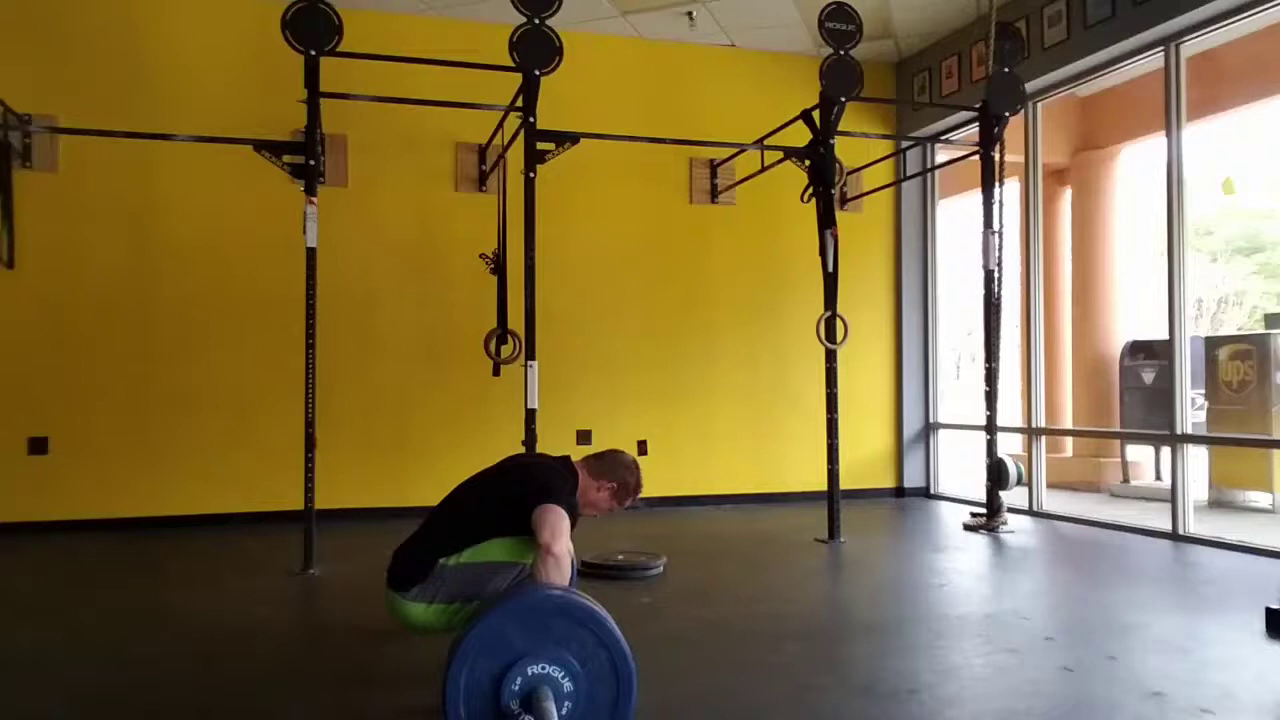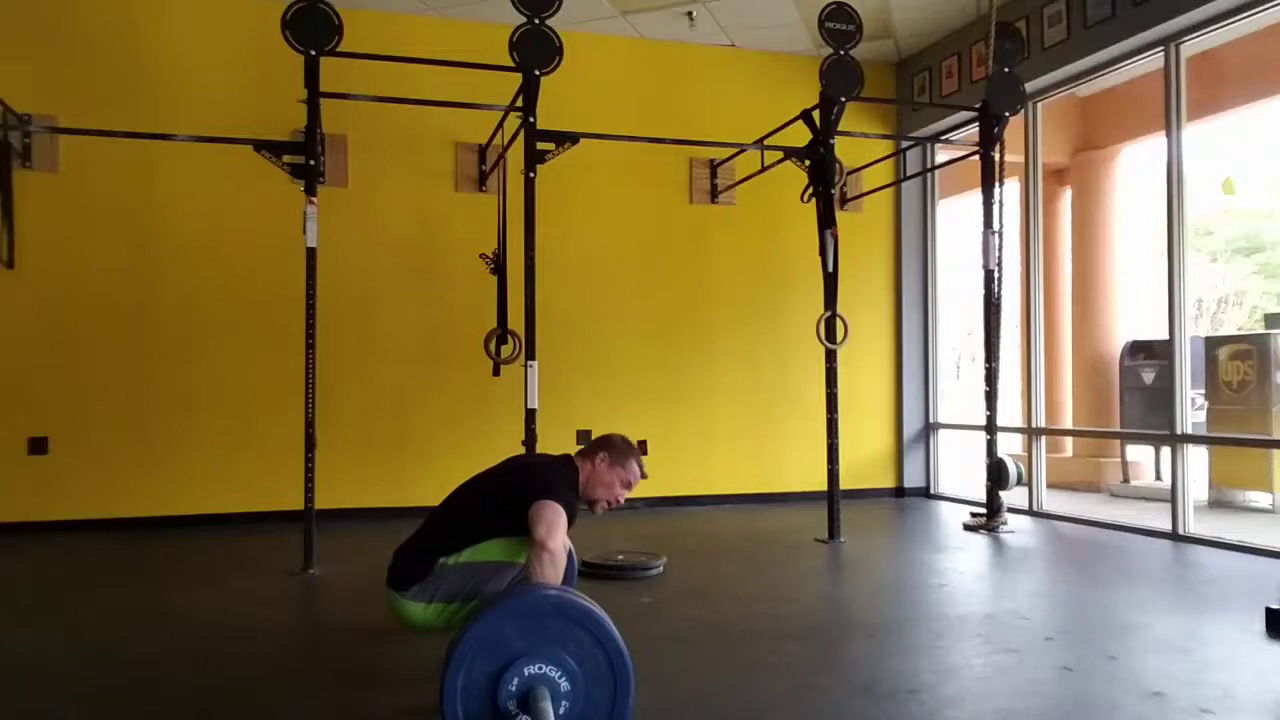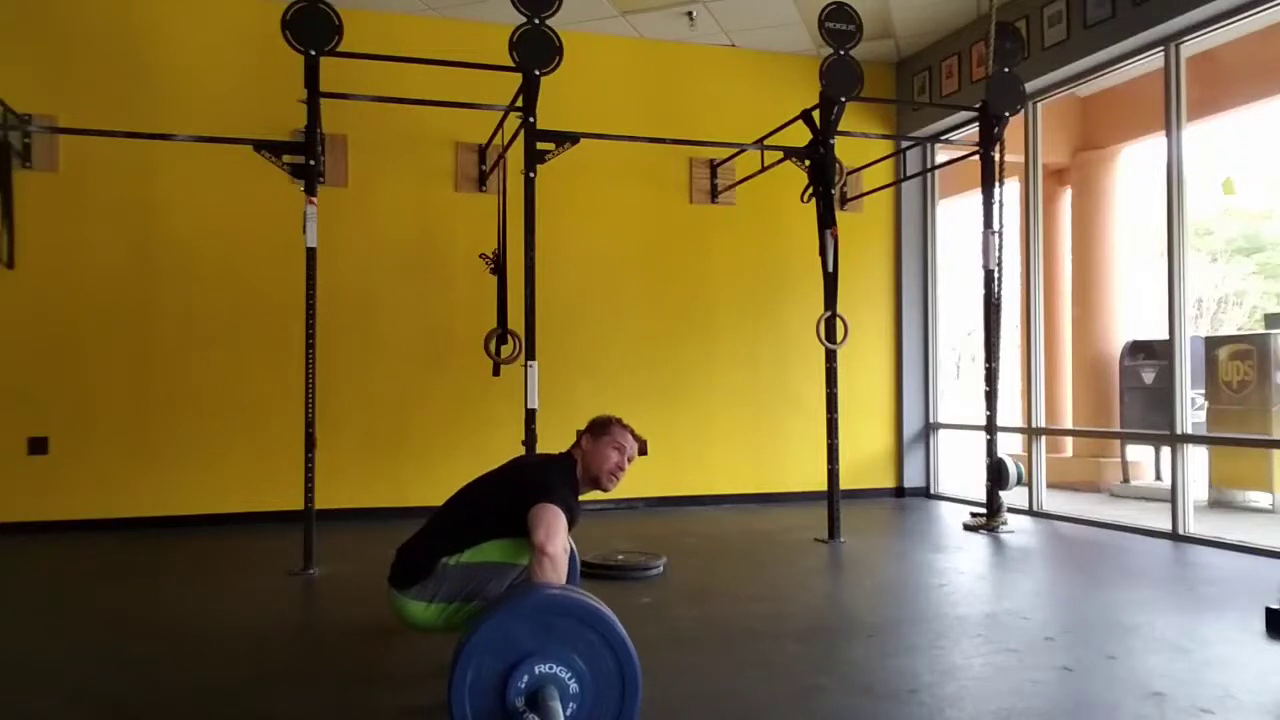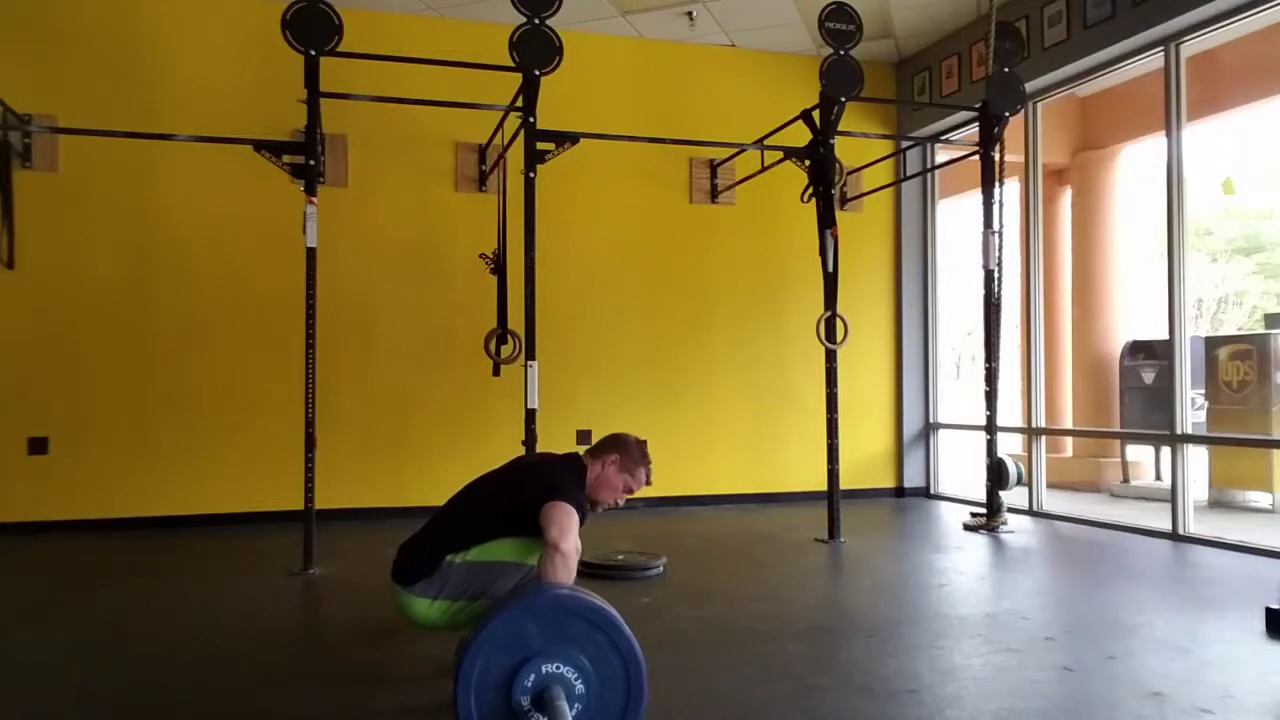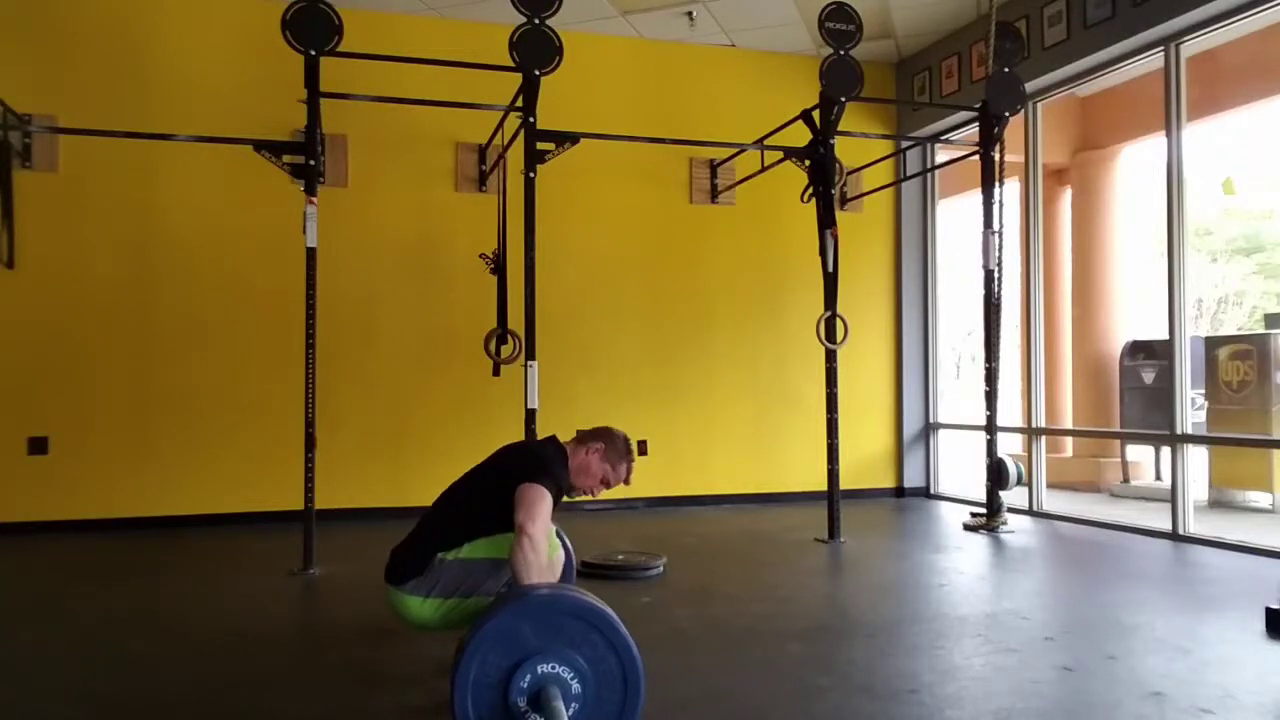
dt=0.5s
person 1, frame 1
left shoulder: (544, 470)
right shoulder: (559, 486)
right elbow: (553, 549)
left hip: (416, 579)
right hip: (422, 591)
right knee: (552, 557)
person 1, frame 2
left shoulder: (546, 470)
right shoulder: (558, 484)
right elbow: (548, 544)
left hip: (416, 582)
right hip: (422, 590)
right knee: (548, 555)
person 1, frame 3
left shoulder: (551, 471)
right shoulder: (558, 481)
right elbow: (548, 549)
left hip: (419, 582)
right hip: (424, 589)
right knee: (548, 553)
person 1, frame 4
left shoulder: (554, 469)
right shoulder: (567, 482)
right elbow: (561, 546)
left hip: (422, 575)
right hip: (428, 586)
right knee: (552, 555)
person 1, frame 5
left shoulder: (538, 457)
right shoulder: (547, 462)
right elbow: (530, 531)
left hip: (419, 576)
right hip: (422, 585)
right knee: (546, 549)
